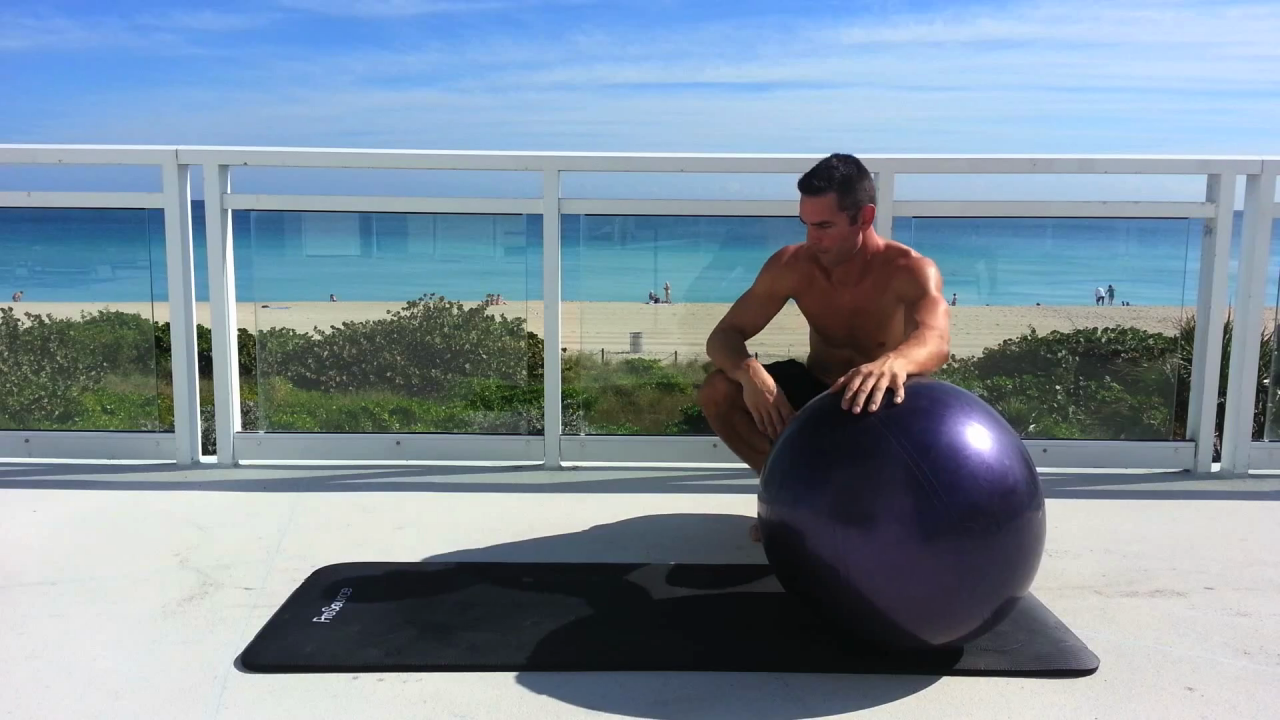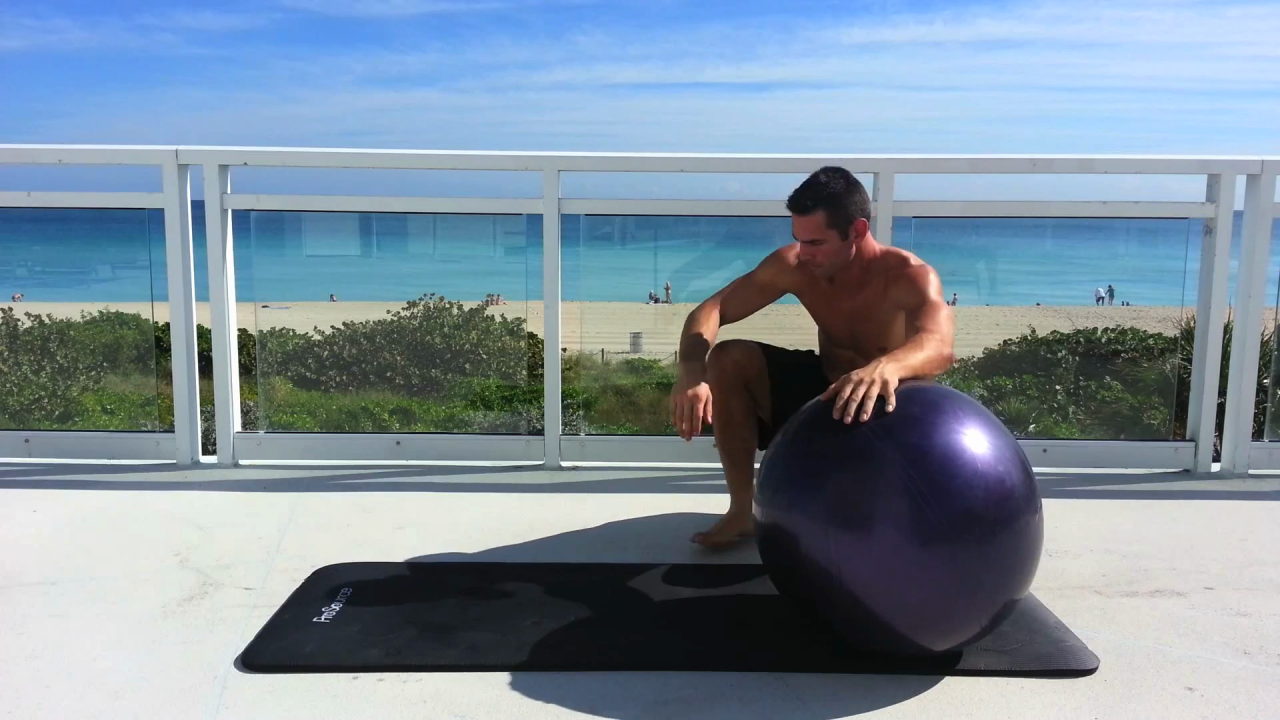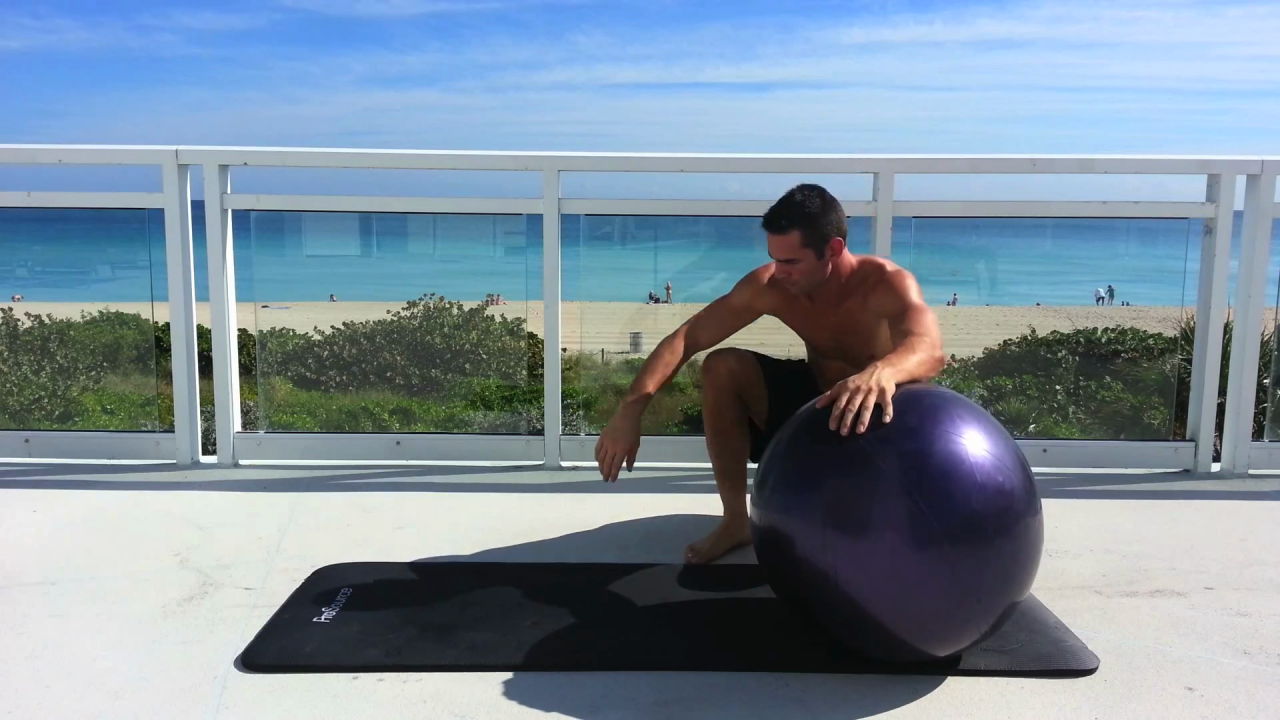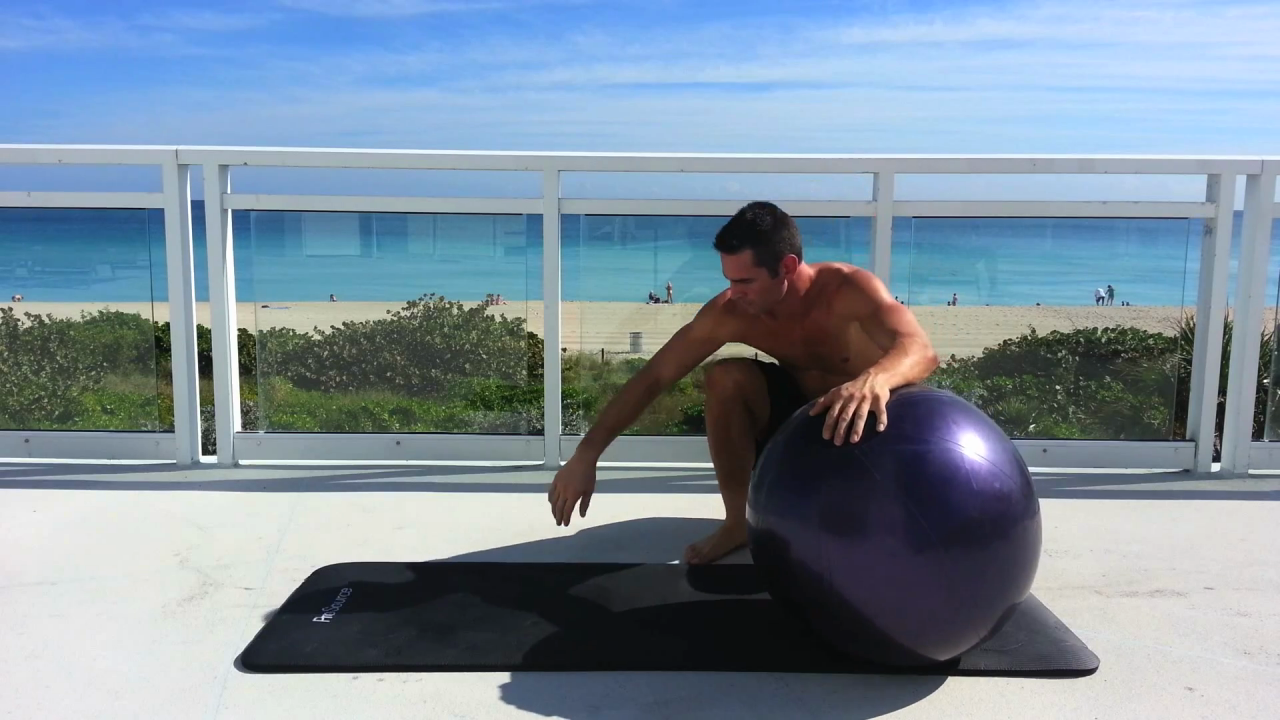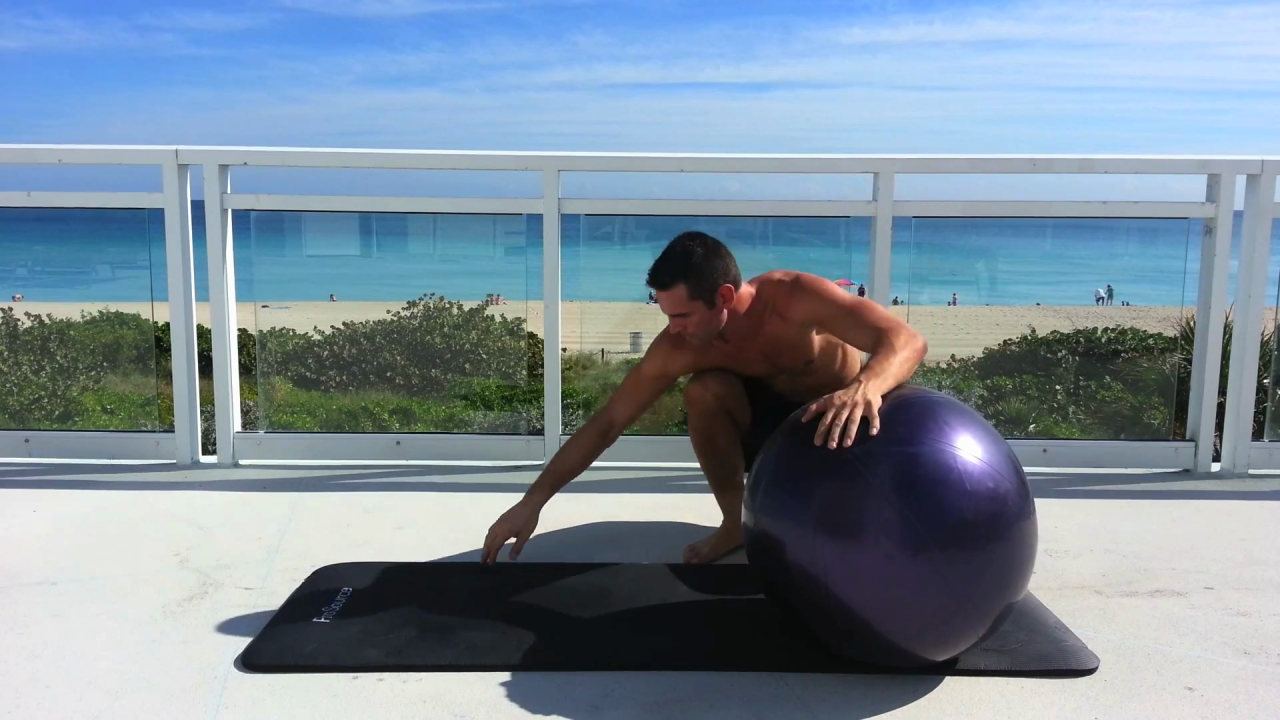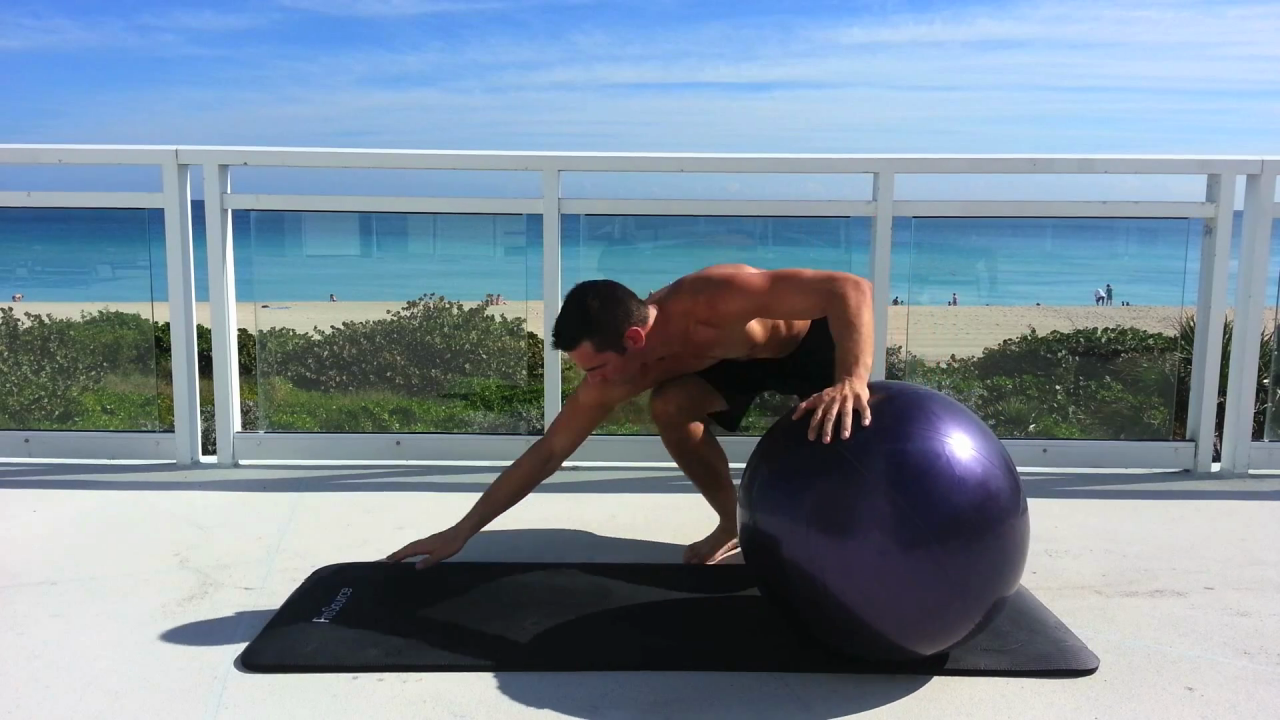
dt=0.2s
person 1, frame 1
left shoulder: (911, 271)
right shoulder: (790, 265)
left elbow: (934, 344)
right elbow: (723, 336)
left wrist: (892, 363)
right wrist: (751, 373)
left hip: (875, 407)
right hip: (812, 393)
right knee: (717, 391)
person 1, frame 2
left shoulder: (911, 277)
right shoulder: (792, 266)
left elbow: (939, 349)
right elbow: (710, 311)
left wrist: (883, 369)
right wrist: (690, 374)
left hip: (883, 411)
right knee: (729, 359)
right ankle: (743, 508)
person 1, frame 3
left shoulder: (888, 284)
right shoulder: (769, 287)
left elbow: (929, 353)
right elbow: (685, 339)
left wrist: (880, 374)
right wrist: (630, 408)
left hip: (876, 418)
right hip: (816, 403)
right knee: (722, 367)
right ankle: (735, 521)
person 1, frame 4
left shoulder: (849, 289)
right shoulder: (729, 312)
left elbow: (920, 352)
right elbow: (652, 377)
left wrist: (873, 381)
right wrist: (586, 454)
left hip: (862, 422)
right hip: (798, 408)
right knee: (726, 377)
right ankle: (738, 522)
person 1, frame 5
left shoulder: (795, 296)
right shoulder: (677, 347)
left elbow: (907, 342)
right elbow: (606, 422)
left wrist: (865, 388)
right wrist: (532, 501)
left hip: (838, 416)
right hip: (774, 405)
right knee: (703, 392)
right ankle: (735, 524)
person 1, frame 6
left shoulder: (713, 299)
right shoulder: (615, 368)
left elbow: (850, 289)
right elbow: (546, 452)
left wrist: (851, 382)
right wrist: (461, 531)
left hip: (806, 336)
right hip: (732, 359)
right knee: (671, 405)
right ankle: (732, 523)
